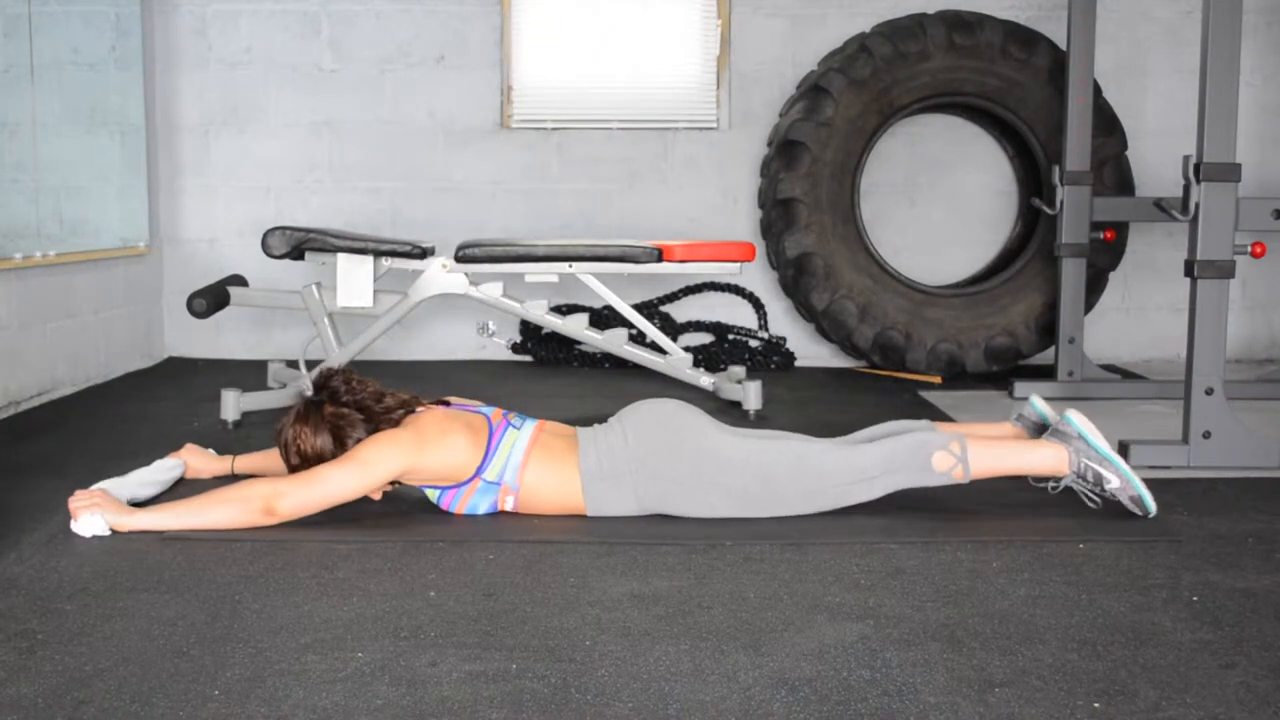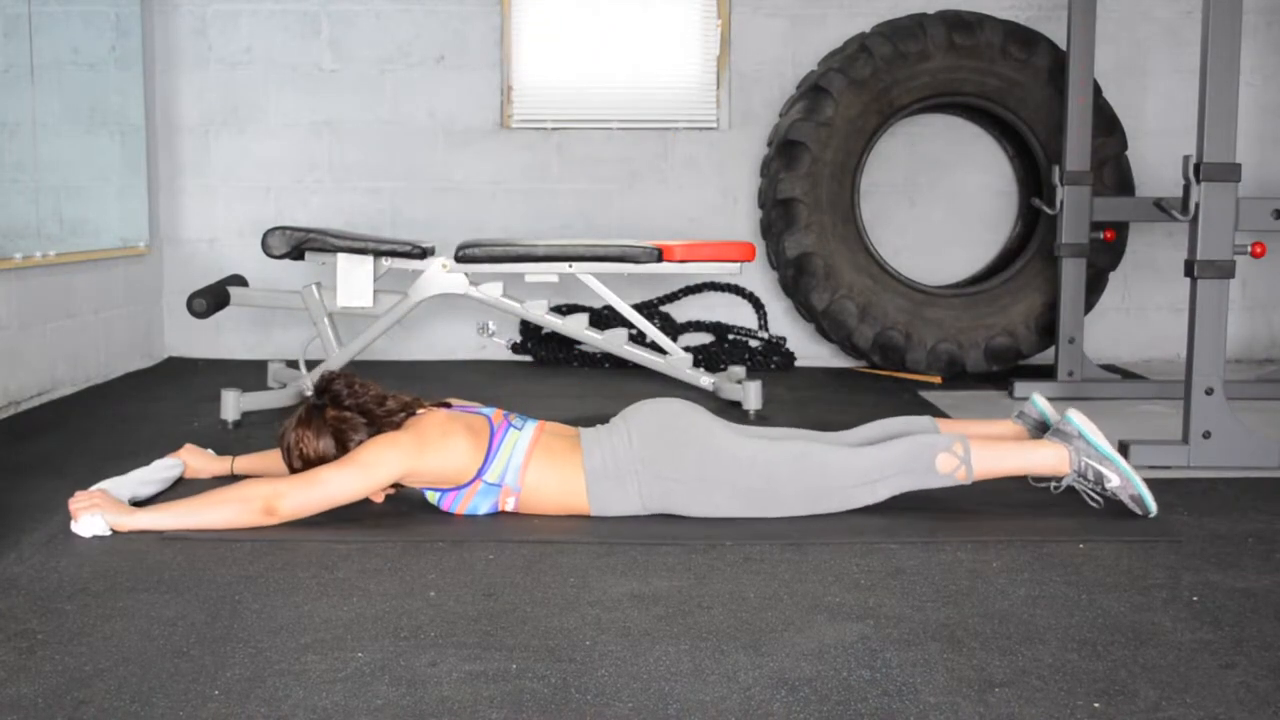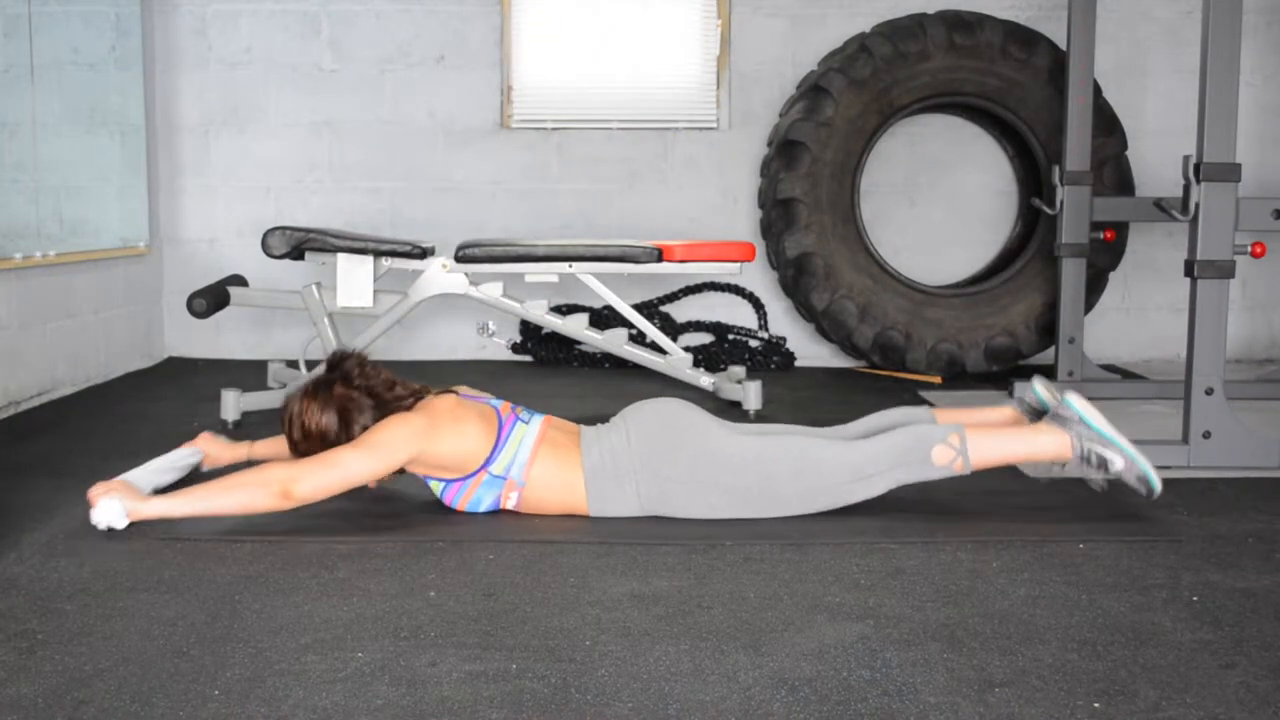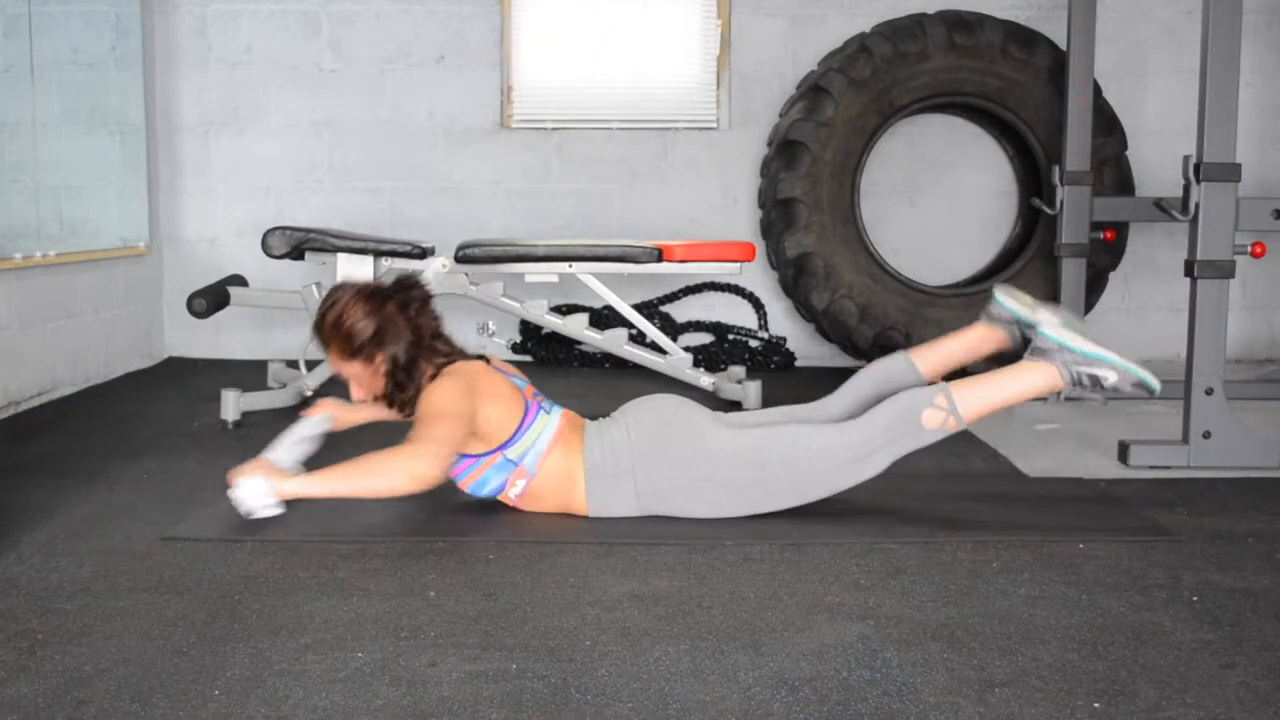
dt=0.3s
person 1, frame 1
left shoulder: (404, 446)
right shoulder: (409, 416)
left elbow: (276, 507)
right elbow: (311, 455)
left wrist: (127, 515)
right wrist: (219, 461)
left hip: (656, 466)
right hip: (651, 439)
left knee: (861, 474)
right knee: (851, 454)
left ankle: (1062, 455)
right ankle: (1027, 431)
person 1, frame 2
left shoulder: (407, 448)
right shoulder: (413, 418)
left elbow: (276, 507)
right elbow: (314, 453)
left wrist: (126, 515)
right wrist: (217, 458)
left hip: (659, 465)
right hip: (655, 437)
left knee: (869, 477)
right knee: (850, 451)
left ankle: (1060, 455)
right ankle: (1033, 432)
person 1, frame 3
left shoulder: (409, 431)
right shoulder: (415, 405)
left elbow: (292, 488)
right elbow: (330, 441)
left wrist: (152, 504)
right wrist: (234, 446)
left hip: (659, 466)
right hip: (657, 441)
left knee: (868, 468)
right knee: (848, 444)
left ankle: (1065, 441)
right ankle: (1029, 408)
person 1, frame 4
left shoulder: (445, 392)
right shoulder: (457, 365)
left elbow: (423, 467)
left wrist: (293, 479)
right wrist: (356, 414)
left hip: (659, 468)
right hip: (656, 434)
left knee: (866, 447)
right knee: (839, 416)
left ankle: (1052, 372)
right ankle: (1001, 326)
